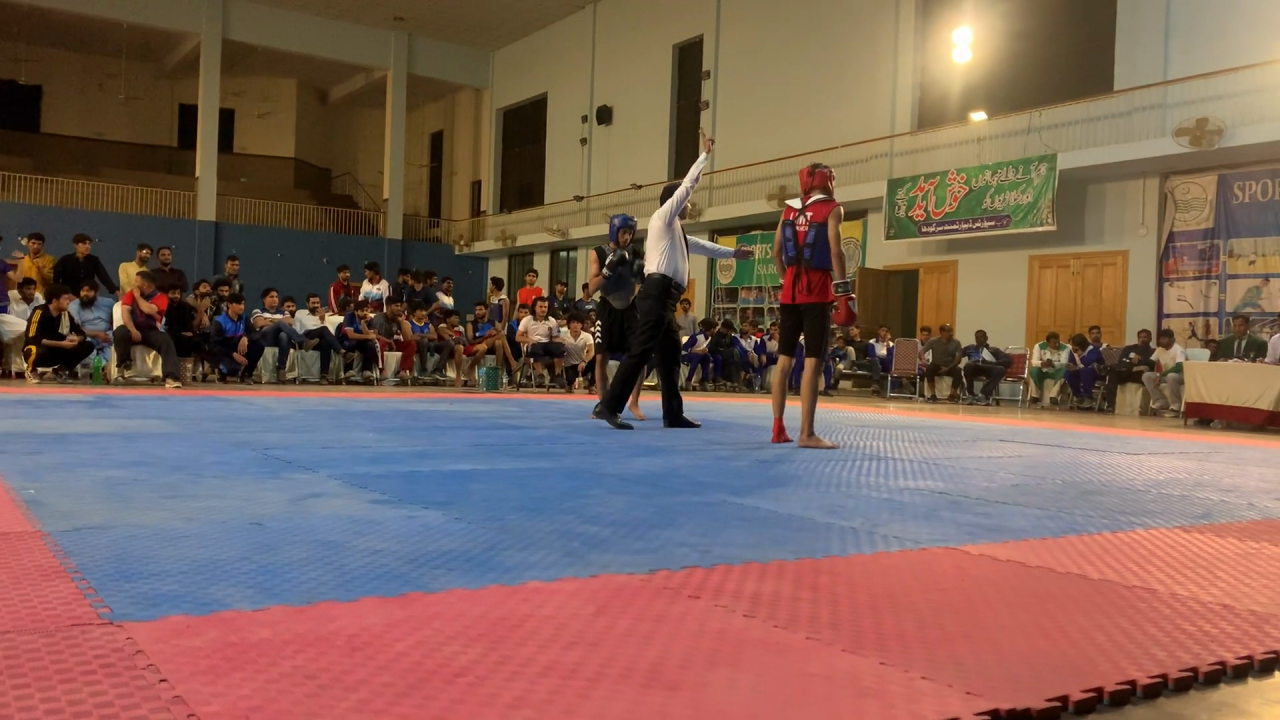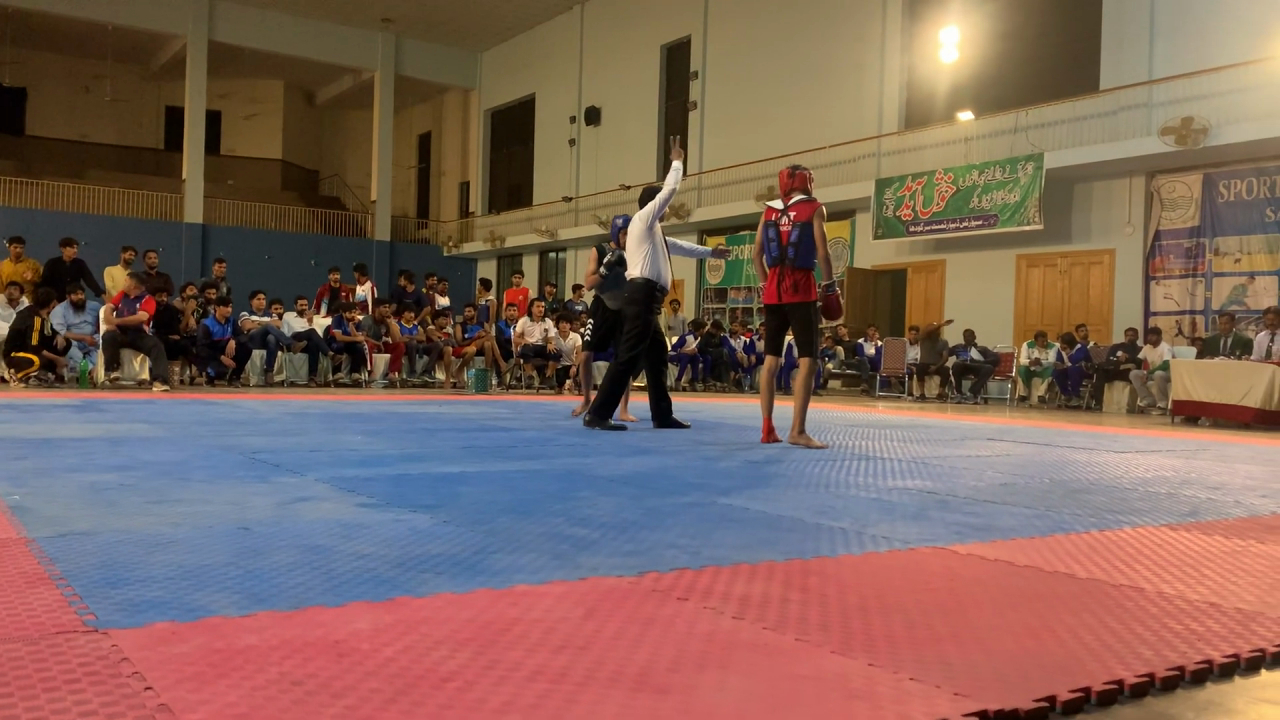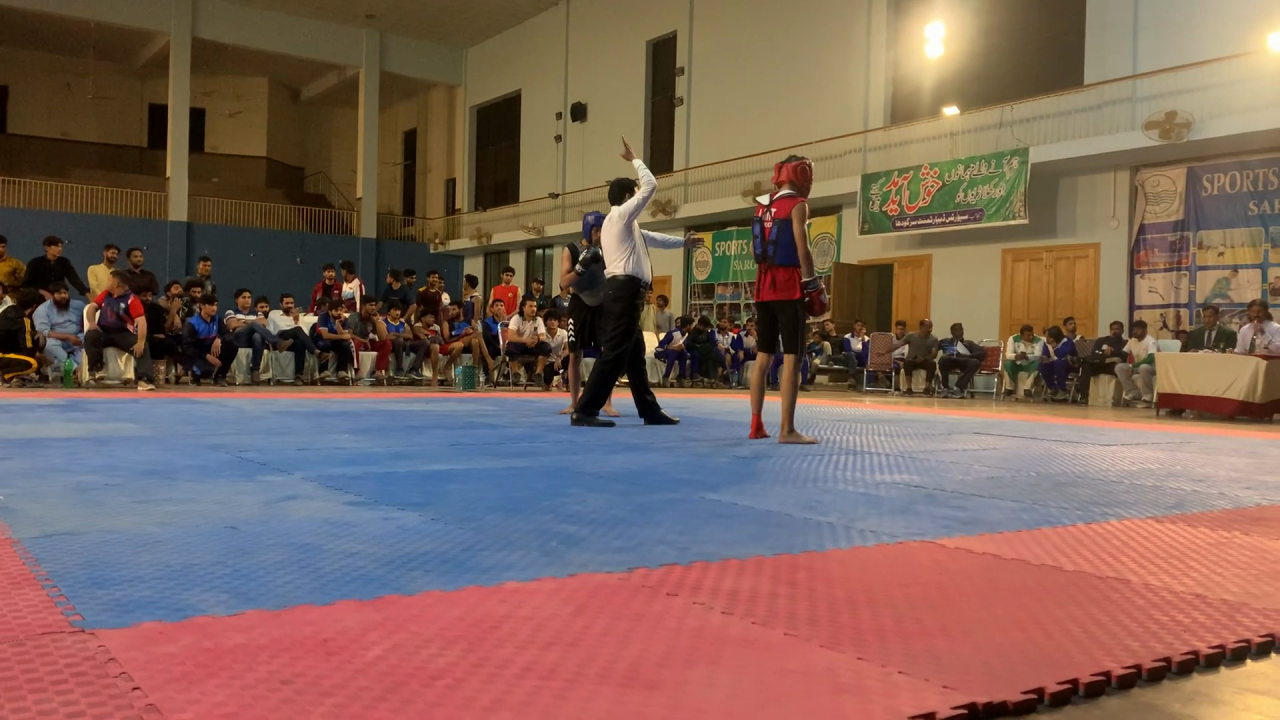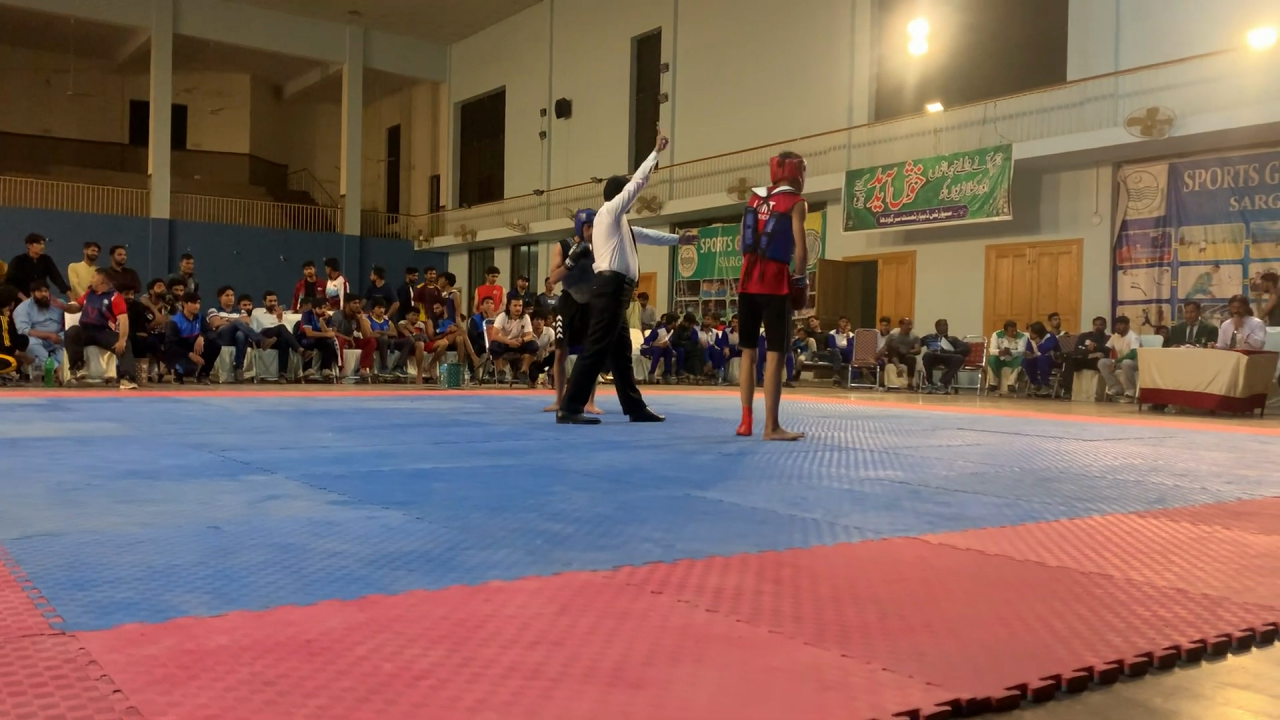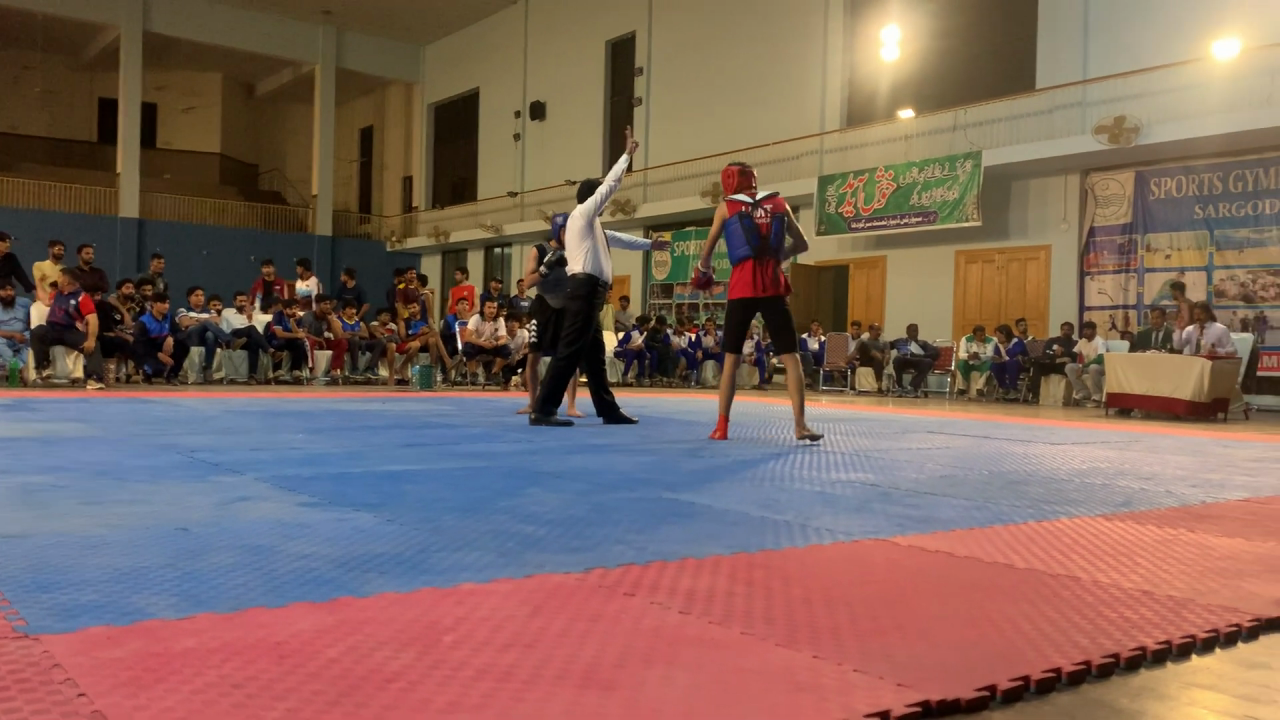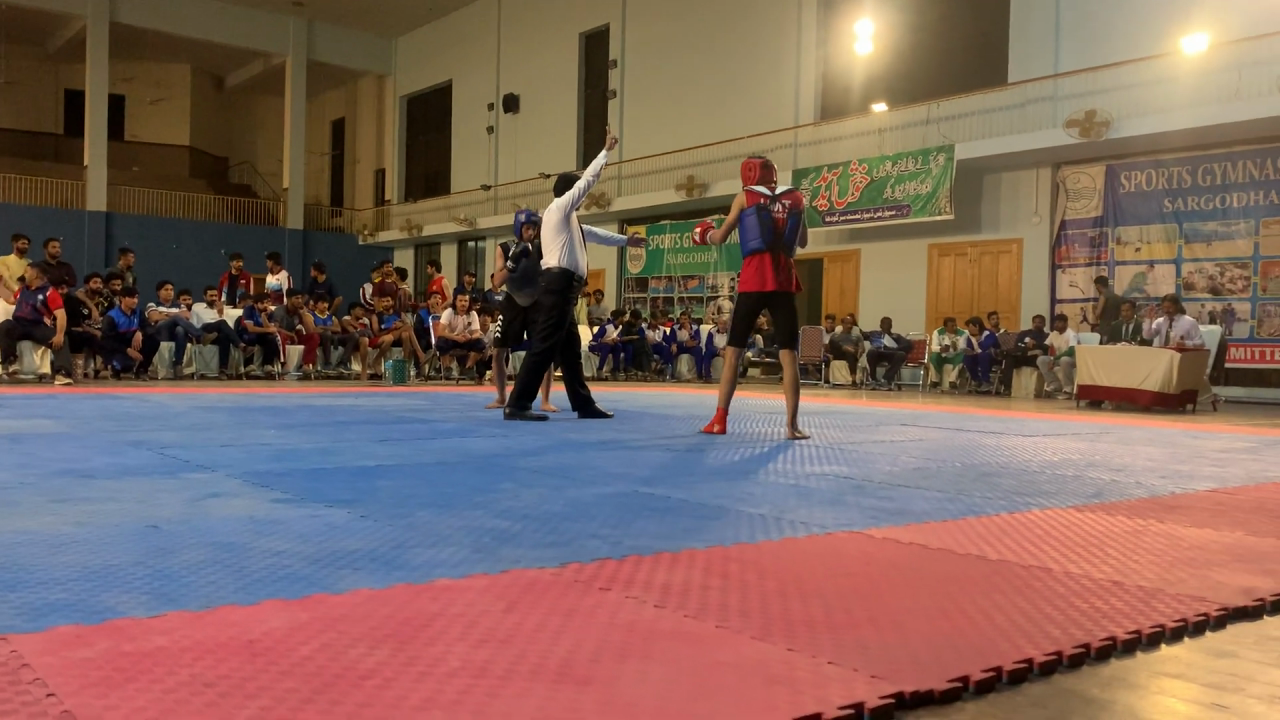
dt=0.5s
person 1, frame 1
left shoulder: (676, 230)
right shoulder: (663, 217)
left elbow: (701, 246)
right elbow: (687, 185)
left wrist: (733, 252)
right wrist: (705, 154)
left hip: (663, 295)
right hip: (658, 292)
left knee: (670, 354)
right knee: (640, 351)
left ankle: (673, 414)
right ankle: (609, 406)
person 1, frame 2
left shoulder: (653, 231)
right shoulder: (643, 219)
left elbow: (679, 246)
right elbow: (670, 189)
left wrist: (710, 252)
right wrist: (677, 161)
left hip: (646, 297)
right hip: (643, 295)
left knee: (657, 356)
right knee: (629, 356)
left ankle: (662, 415)
right ankle: (598, 413)
person 1, frame 3
left shoulder: (622, 223)
right shoulder: (621, 214)
left elbow: (650, 238)
right elbow: (650, 186)
left wrist: (683, 242)
right wrist: (635, 160)
left hip: (623, 291)
right hip: (625, 291)
left knee: (634, 353)
right knee: (614, 353)
left ankle: (650, 410)
right ankle: (584, 411)
person 1, frame 4
left shoulder: (618, 222)
right shoulder: (610, 210)
left elbow: (644, 234)
right elbow: (638, 181)
left wrist: (678, 239)
right wrist: (656, 152)
left hip: (614, 289)
right hip: (611, 287)
left knee: (620, 351)
right knee: (596, 349)
left ankle: (635, 407)
right ankle: (569, 409)
person 1, frame 5
left shoulder: (592, 225)
right shoulder: (582, 214)
left elbow: (617, 239)
right elbow: (610, 184)
left wrist: (650, 244)
right wrist: (627, 154)
left hip: (587, 292)
right hip: (585, 290)
left knee: (594, 353)
right knee: (570, 351)
left ankle: (608, 409)
right ankle: (542, 410)
person 1, frame 6
left shoulder: (566, 217)
right shoulder: (560, 206)
left elbow: (592, 233)
right elbow: (588, 179)
left wrist: (626, 240)
right wrist: (607, 150)
left hip: (561, 285)
right hip: (559, 284)
left knee: (570, 348)
right knee: (544, 346)
left ankle: (583, 404)
right ankle: (517, 405)
person 2, frame 1
left shoulder: (789, 209)
right shoulder: (831, 209)
left elbow: (776, 252)
right elbow: (835, 252)
right wrist: (843, 289)
left hip: (790, 290)
right hip: (816, 291)
left knee: (784, 360)
right knee: (813, 362)
left ankle: (778, 429)
right ankle: (806, 432)
person 2, frame 2
left shoulder: (769, 210)
right shoulder: (814, 208)
left elbow: (757, 254)
right elbow: (822, 252)
right wrist: (830, 287)
left hip: (774, 290)
right hip: (801, 290)
left knee: (771, 360)
right knee: (807, 361)
left ankle: (767, 429)
right ankle: (798, 430)
person 2, frame 3
left shoulder: (762, 205)
right shoulder: (797, 205)
right elbow: (802, 250)
right wrist: (812, 284)
left hip: (764, 286)
right hip: (789, 286)
left knee: (764, 356)
right knee: (791, 358)
left ankle: (756, 425)
right ankle: (787, 430)
person 2, frame 4
left shoulder: (755, 198)
right shoulder: (796, 202)
right elbow: (800, 249)
right wrist: (800, 280)
left hip: (748, 279)
right hip: (775, 281)
left knee: (749, 352)
right knee: (774, 355)
left ankle: (746, 421)
right ankle: (771, 426)
person 2, frame 5
left shoulder: (726, 207)
right shoulder: (778, 203)
left elbow: (706, 252)
right elbow: (802, 244)
left wrist: (704, 271)
left hip: (742, 287)
right hip: (773, 286)
left knee: (731, 357)
right knee: (790, 356)
left ankle: (722, 426)
right ankle: (800, 423)
person 2, frame 6
left shoulder: (745, 197)
right shoulder: (796, 199)
left elbow: (720, 237)
right elbow: (802, 242)
left wrist: (705, 234)
left hip: (753, 280)
right hip: (784, 281)
left knee: (734, 351)
right knee: (789, 354)
left ankle: (719, 420)
right ankle: (792, 424)
person 3, frame 1
left shoulder: (636, 252)
right shoulder: (598, 254)
right elbow: (592, 288)
left wrist: (644, 271)
right wrist: (609, 269)
left hip: (630, 309)
right hip: (607, 309)
right knee: (601, 358)
left ankle: (634, 404)
person 3, frame 2
right shoulder: (598, 252)
right elbow: (588, 284)
right wrist: (607, 267)
left hip: (624, 310)
right hip: (601, 308)
right knee: (586, 357)
left ankle: (623, 410)
right ankle: (586, 400)
person 3, frame 3
right shoulder: (571, 251)
right elbow: (564, 283)
right wrist: (583, 265)
left hip: (602, 306)
right hip: (579, 306)
right knee: (575, 356)
left ankle: (607, 403)
right ankle: (574, 403)
person 3, frame 4
right shoulder: (562, 247)
right elbow: (553, 279)
right wrist: (572, 260)
left hip: (592, 304)
right hip: (569, 303)
right knee: (560, 353)
left ankle: (589, 402)
right ankle: (560, 400)
person 3, frame 5
right shoulder: (538, 252)
right elbow: (527, 283)
right wrist: (547, 267)
left hip: (567, 309)
right hip: (542, 308)
right knee: (533, 356)
left ankle: (571, 405)
right ankle: (533, 402)
person 3, frame 6
left shoulder: (542, 247)
right shoulder: (504, 249)
right elbow: (497, 283)
right wrist: (513, 262)
right hip: (512, 304)
right knee: (498, 353)
left ankle: (545, 401)
right ankle: (501, 398)
